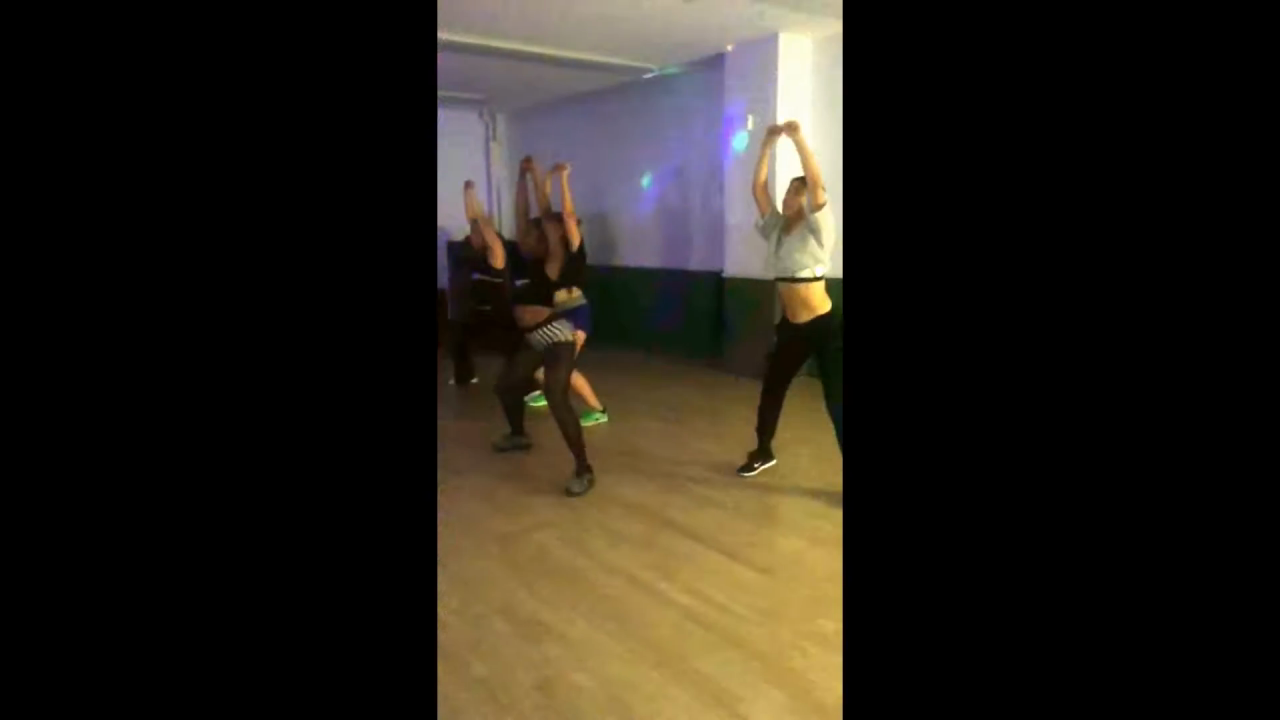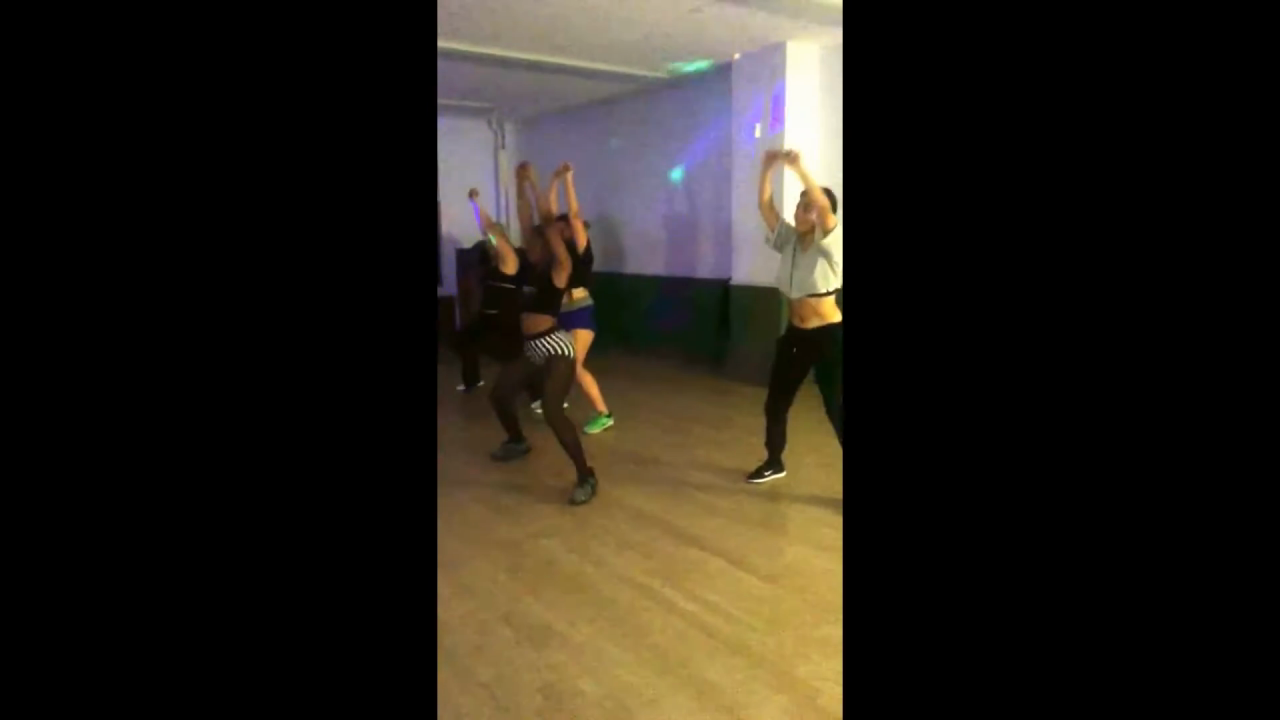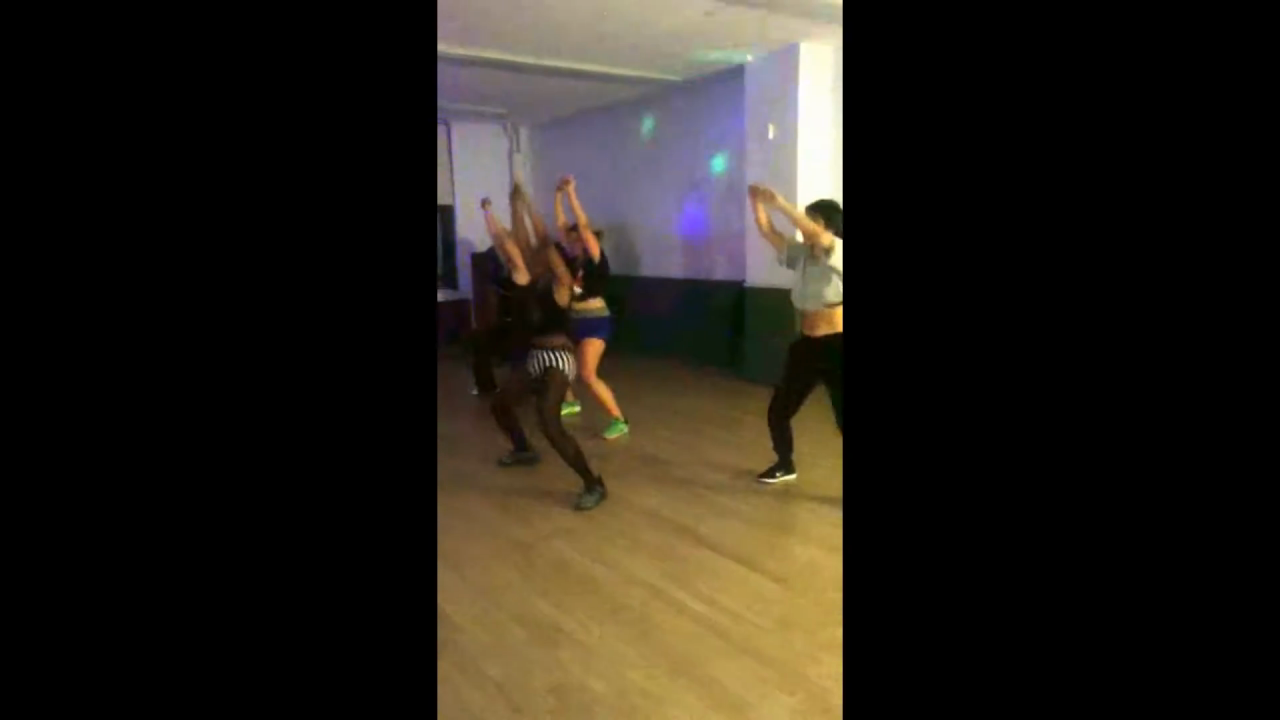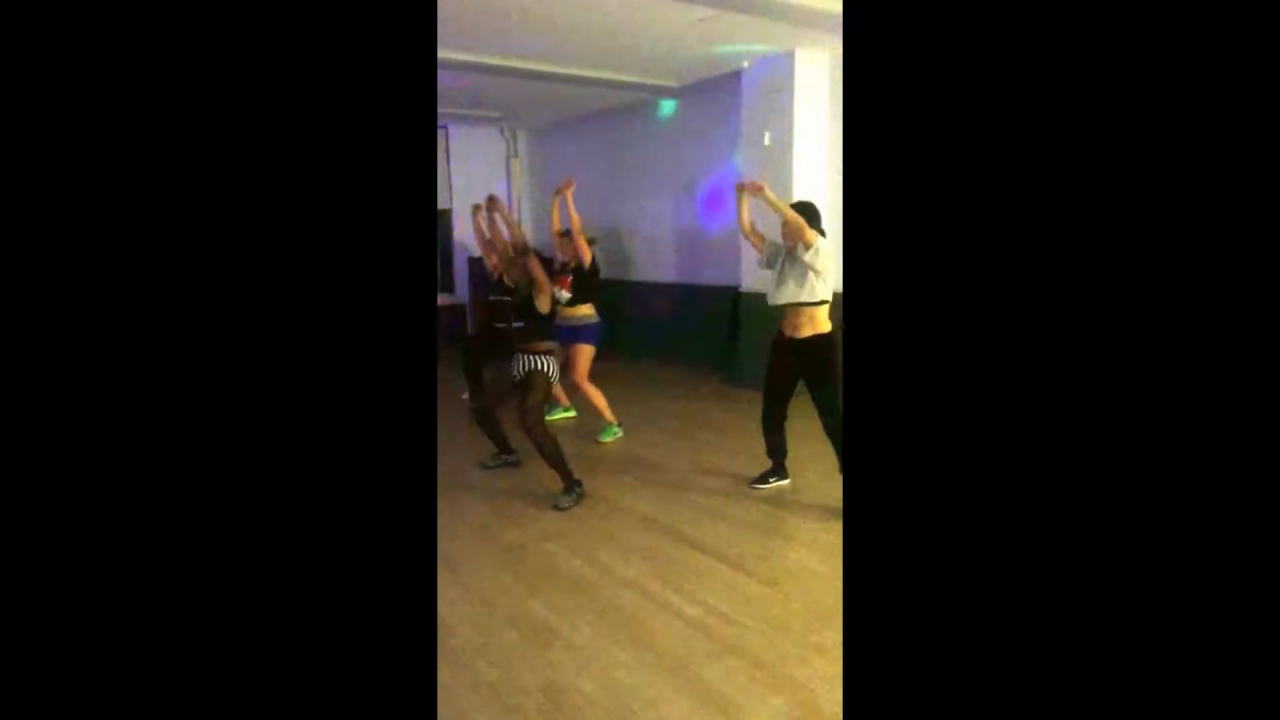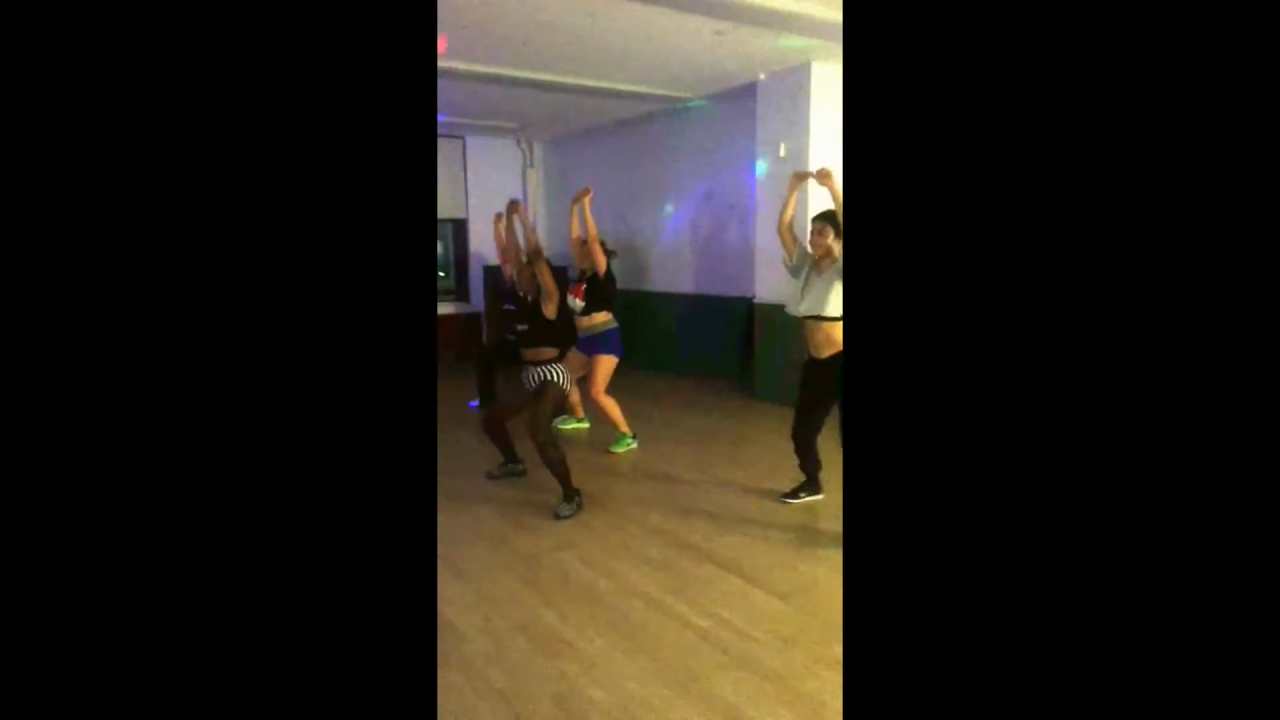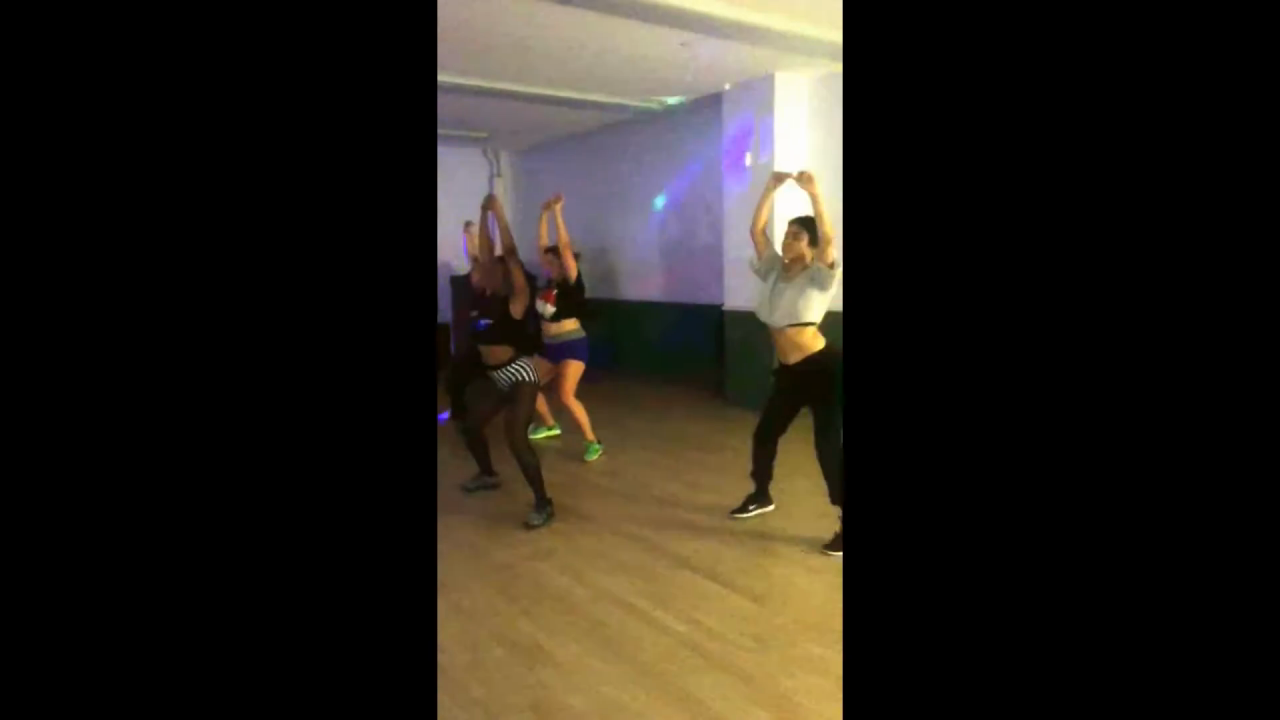
dt=0.4s
person 1, frame 1
left shoulder: (817, 227)
right shoulder: (777, 227)
left elbow: (816, 184)
right elbow: (758, 189)
left wrist: (798, 138)
right wrist: (768, 145)
left hip: (824, 325)
right hip: (790, 327)
left knee: (836, 401)
right knee: (771, 391)
right ankle: (763, 452)
person 1, frame 2
left shoulder: (831, 242)
right shoulder: (789, 239)
left elbow: (825, 207)
right elbow: (765, 207)
left wrist: (798, 168)
right wrist: (767, 170)
left hip: (828, 335)
right hip: (795, 335)
left knee: (837, 409)
right knee: (776, 403)
right ankle: (775, 462)
person 1, frame 3
left shoulder: (837, 252)
right shoulder: (800, 254)
left elbow: (812, 230)
right elbow: (768, 232)
left wrist: (780, 203)
right wrist: (757, 202)
left hip: (835, 345)
right hip: (806, 345)
left knee: (843, 418)
right knee: (778, 410)
right ankle: (785, 463)
person 1, frame 4
left shoulder: (820, 253)
right shoulder: (781, 254)
left elbow: (800, 225)
right elbow: (749, 232)
left wrist: (766, 195)
right wrist: (743, 198)
left hip: (819, 346)
right hip: (786, 344)
left knee: (832, 418)
right knee: (772, 411)
right ankle: (778, 468)
person 1, frame 5
left shoulder: (842, 267)
right shoulder: (805, 265)
left elbow: (845, 226)
right elbow: (784, 229)
left wrist: (832, 187)
right wrist: (794, 188)
left hip: (839, 361)
right hip: (816, 364)
left knee: (847, 438)
right knee: (802, 430)
right ankle: (812, 483)
person 1, frame 6
left shoulder: (821, 274)
right shoulder: (775, 268)
left elbow: (828, 241)
right elbow: (757, 232)
left wrist: (813, 192)
right wrist: (771, 189)
left hip: (820, 365)
right hip: (788, 371)
left knee: (829, 445)
right knee: (764, 436)
left ankle: (845, 523)
right ankle: (762, 495)
person 2, frame 1
left shoulder: (552, 261)
right shoulder: (527, 258)
left elbow: (548, 218)
right elbow: (522, 215)
left wrist: (536, 175)
right wrist: (522, 177)
left hip: (556, 335)
right hip: (534, 338)
left knee: (556, 399)
right knee: (506, 385)
left ankle: (583, 469)
right ankle: (518, 435)
person 2, frame 2
left shoulder: (559, 267)
right shoulder: (529, 267)
left elbow: (548, 222)
left wrist: (532, 182)
right wrist: (520, 183)
left hip: (555, 345)
right hip: (532, 346)
left knee: (552, 412)
right knee: (499, 393)
left ankle: (586, 478)
right ankle: (516, 441)
person 2, frame 3
left shoulder: (561, 285)
right shoulder: (534, 285)
left elbow: (546, 244)
right elbow: (523, 244)
left wrist: (525, 202)
right wrist: (516, 205)
left hip: (557, 360)
right hip: (536, 359)
left knee: (548, 423)
right knee: (500, 403)
left ankle: (594, 484)
right ankle: (523, 450)
person 2, frame 4
left shoulder: (541, 291)
right shoulder: (516, 292)
left elbow: (524, 251)
right elbow: (505, 253)
left wrist: (503, 212)
right wrist: (491, 215)
left hip: (539, 364)
right hip: (518, 363)
left knee: (531, 421)
right knee: (480, 407)
left ankle: (572, 485)
right ankle: (507, 453)
person 2, frame 5
left shoulder: (549, 298)
right shoulder: (525, 299)
left elbow: (536, 257)
right elbow: (513, 255)
left wrist: (522, 215)
right wrist: (510, 218)
left hip: (550, 374)
right hip: (530, 375)
left knee: (539, 433)
right knee: (491, 416)
left ankle: (571, 495)
right ankle: (513, 463)
person 2, frame 6
left shoulder: (518, 298)
right shoulder: (489, 295)
left elbow: (510, 255)
right elbow: (485, 252)
left wrist: (498, 212)
right wrist: (484, 214)
left hip: (519, 375)
right hip: (497, 377)
left knee: (515, 438)
right knee: (470, 424)
left ankle: (543, 503)
right ankle: (488, 475)
person 3, frame 1
left shoulder: (574, 250)
left elbow: (569, 215)
right elbow: (546, 208)
left wrist: (563, 178)
right wrist: (548, 178)
left hip: (574, 313)
right hip: (553, 312)
left ankle: (598, 410)
right ankle: (548, 392)
person 3, frame 2
left shoulder: (580, 250)
left elbow: (574, 215)
right elbow: (551, 213)
left wrist: (568, 180)
right wrist: (554, 182)
left hip: (580, 312)
right hip: (559, 313)
left knee: (575, 366)
left ankle: (604, 414)
person 3, frame 3
left shoulder: (596, 261)
right shoulder: (572, 260)
left elbow: (583, 226)
right elbow: (562, 225)
left wrist: (571, 192)
right wrist: (559, 195)
left hip: (595, 322)
right hip: (573, 321)
left knee: (587, 374)
left ankle: (619, 420)
right ankle: (570, 402)
person 3, frame 4
left shoulder: (587, 267)
right shoulder: (564, 265)
left elbow: (577, 233)
right elbow: (556, 231)
left wrist: (568, 198)
right wrist: (556, 200)
left hip: (585, 327)
right hip: (562, 326)
left knee: (579, 378)
left ankle: (613, 424)
right ankle: (565, 407)
person 3, frame 5
left shoulder: (603, 276)
right shoulder: (583, 273)
left elbow: (593, 240)
right elbow: (576, 239)
left wrist: (586, 205)
right wrist: (574, 207)
left hip: (605, 337)
right hip: (585, 338)
left knee: (596, 392)
left ankle: (628, 436)
right ankle: (579, 417)
person 3, frame 6
left shoulder: (572, 282)
right shoulder: (551, 281)
left elbow: (564, 247)
right elbow: (543, 244)
left wrist: (557, 212)
right wrist: (544, 214)
left hip: (572, 344)
right hip: (550, 345)
left knee: (566, 396)
left ankle: (593, 442)
right ankle: (550, 426)
person 4, frame 1
left shoulder: (496, 251)
right shoulder: (475, 252)
left elbow: (483, 222)
right elbow: (472, 218)
left wrist: (471, 193)
right wrist: (466, 193)
left hip: (499, 313)
right hip: (479, 311)
right knee: (458, 338)
right ankle: (464, 375)
person 4, frame 2
right shoulder: (489, 259)
right elbow: (485, 228)
left wrist: (477, 202)
right wrist: (475, 203)
left hip: (507, 319)
right hip: (489, 317)
right knee: (466, 337)
left ankle: (538, 393)
right ankle: (472, 381)
person 4, frame 3
right shoulder: (501, 268)
right elbow: (495, 235)
right wrist: (486, 211)
right hip: (504, 325)
right knee: (480, 343)
right ankle: (486, 386)
person 4, frame 4
right shoulder: (492, 274)
left elbow: (501, 245)
right elbow: (481, 242)
right wrist: (476, 217)
left hip: (509, 331)
right hip: (493, 330)
right knee: (470, 349)
right ankle: (477, 392)
person 4, frame 5
right shoulder: (508, 283)
left elbow: (515, 251)
right elbow: (501, 250)
left wrist: (504, 225)
right wrist: (497, 225)
right hip: (509, 340)
right knee: (485, 358)
right ankle: (487, 399)
person 4, frame 6
right shoulder: (477, 290)
right elbow: (472, 256)
left wrist: (472, 232)
right wrist: (467, 233)
right hip: (477, 347)
right ankle: (458, 412)
